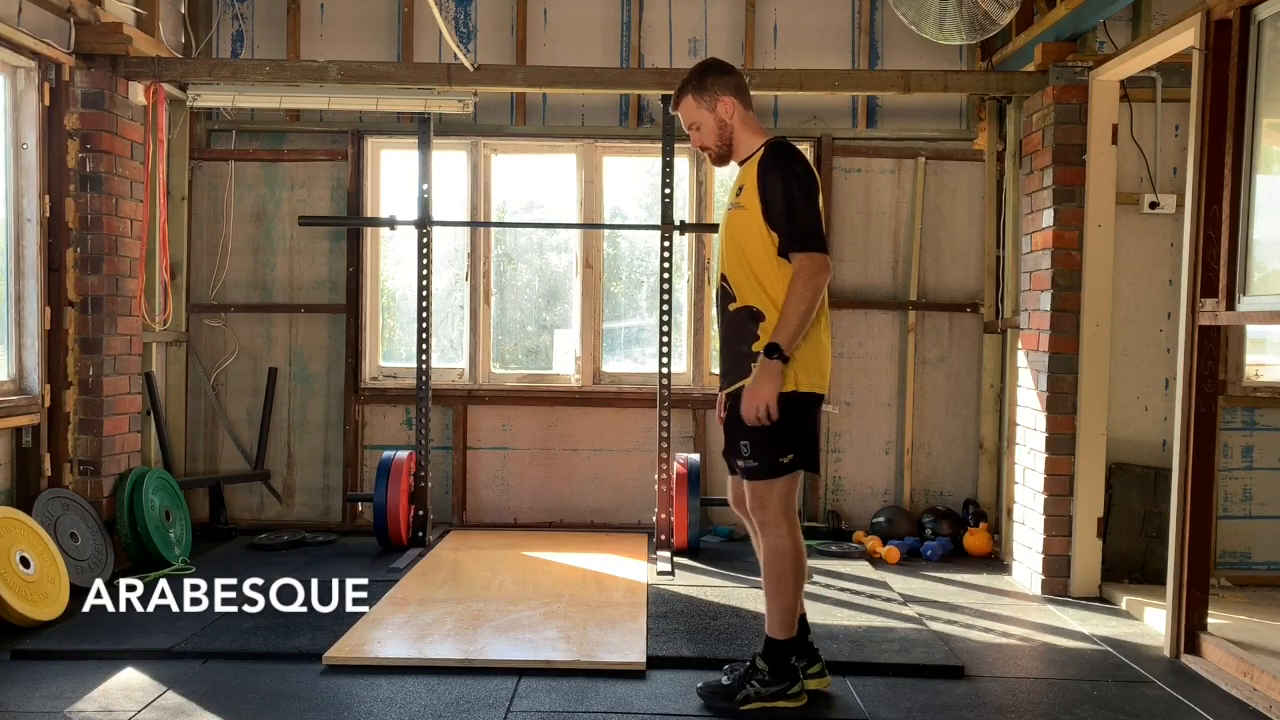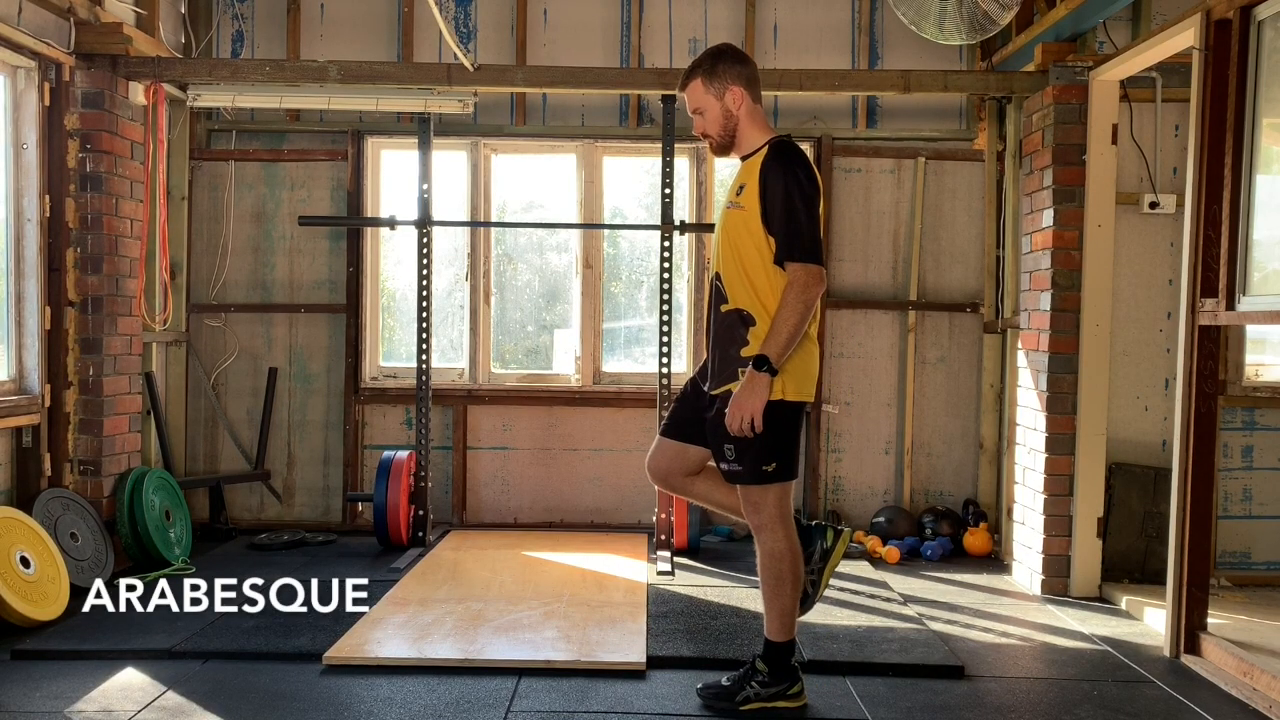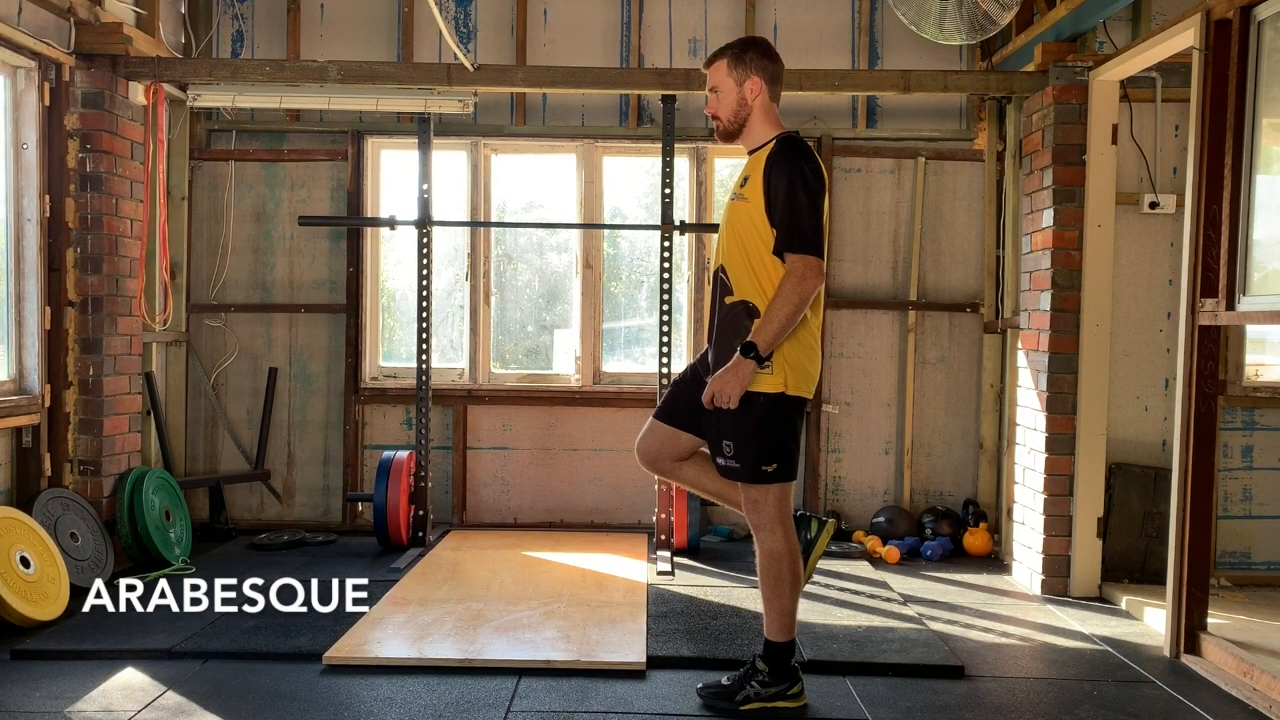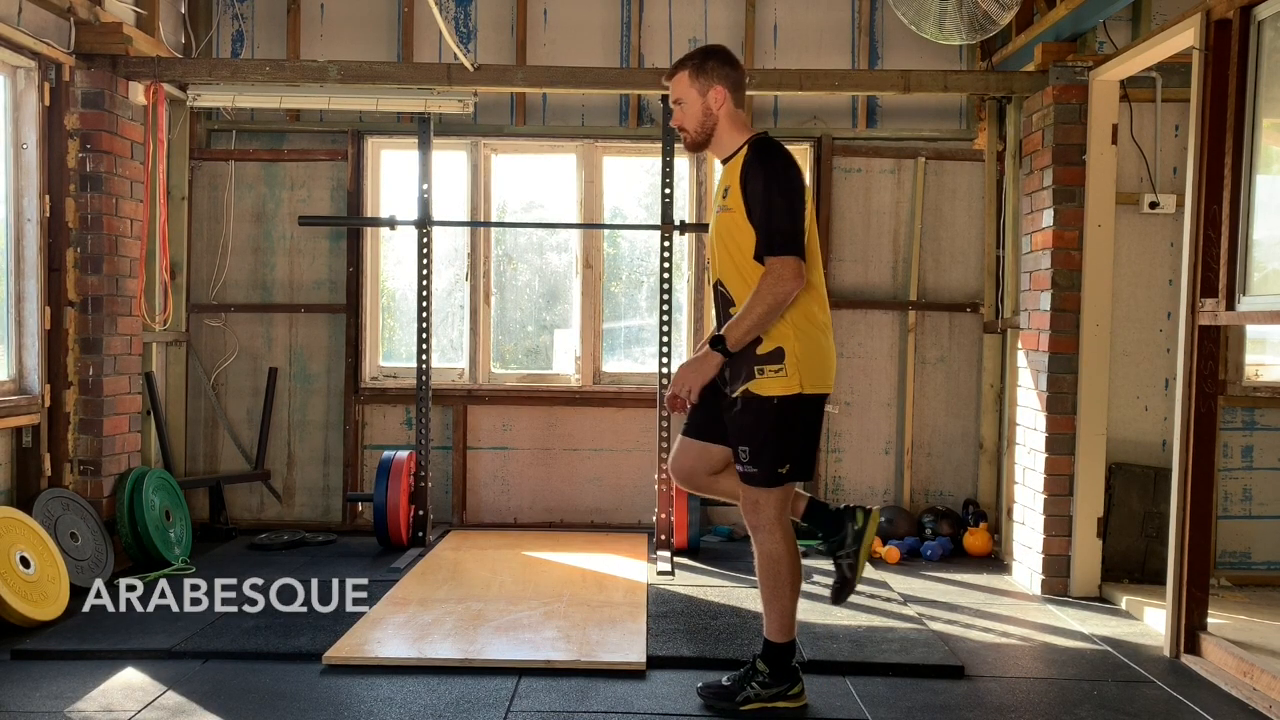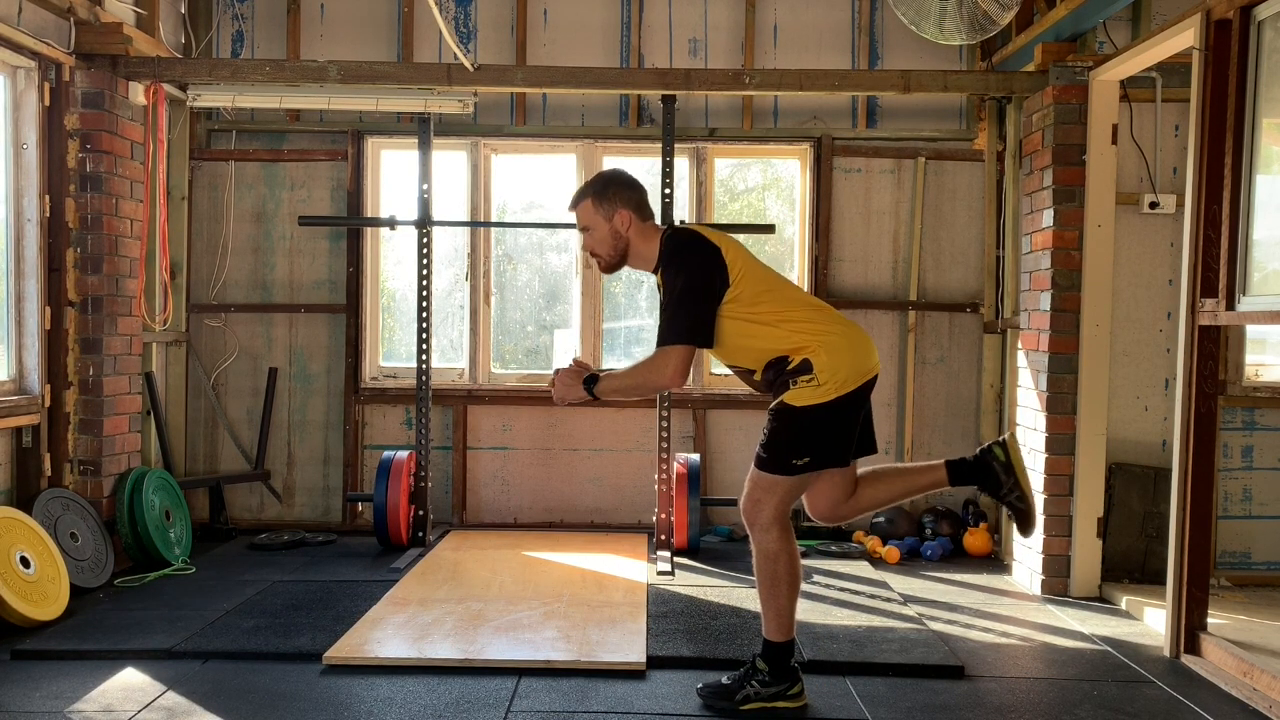
dt=1s
person 1, frame 1
left shoulder: (780, 165)
right shoulder: (749, 176)
left elbow: (812, 269)
left wrist: (774, 362)
left hip: (778, 375)
right hip: (753, 373)
left knee: (769, 511)
right knee: (754, 506)
left ankle: (778, 670)
right ankle: (798, 651)
person 1, frame 2
left shoulder: (782, 165)
right shoulder: (750, 171)
left elbow: (807, 279)
left wrist: (762, 371)
left hip: (763, 377)
right hip: (726, 368)
left knee: (764, 514)
right knee: (668, 467)
left ankle: (778, 673)
right ankle: (805, 541)
person 1, frame 3
left shoulder: (789, 159)
right shoulder: (757, 164)
left elbow: (805, 273)
left wrist: (749, 358)
left hip: (764, 370)
right hip: (730, 359)
left knee: (763, 514)
right knee: (657, 449)
left ankle: (777, 674)
right ankle: (794, 529)
person 1, frame 4
left shoulder: (768, 164)
right shoulder: (737, 169)
left elbow: (786, 276)
left wrist: (712, 352)
right wrist: (718, 357)
left hip: (781, 368)
right hip: (752, 364)
left knee: (763, 514)
right knee: (689, 467)
left ankle: (778, 674)
right ankle: (833, 523)
person 1, frame 5
left shoulder: (685, 258)
right shoulder: (681, 251)
left elbow: (670, 371)
right elbow: (672, 363)
left wrist: (589, 386)
right wrist: (599, 377)
left hip: (825, 370)
right hip: (832, 364)
left knee: (762, 511)
right knee: (830, 504)
left ankle: (776, 673)
right ankle: (979, 469)
